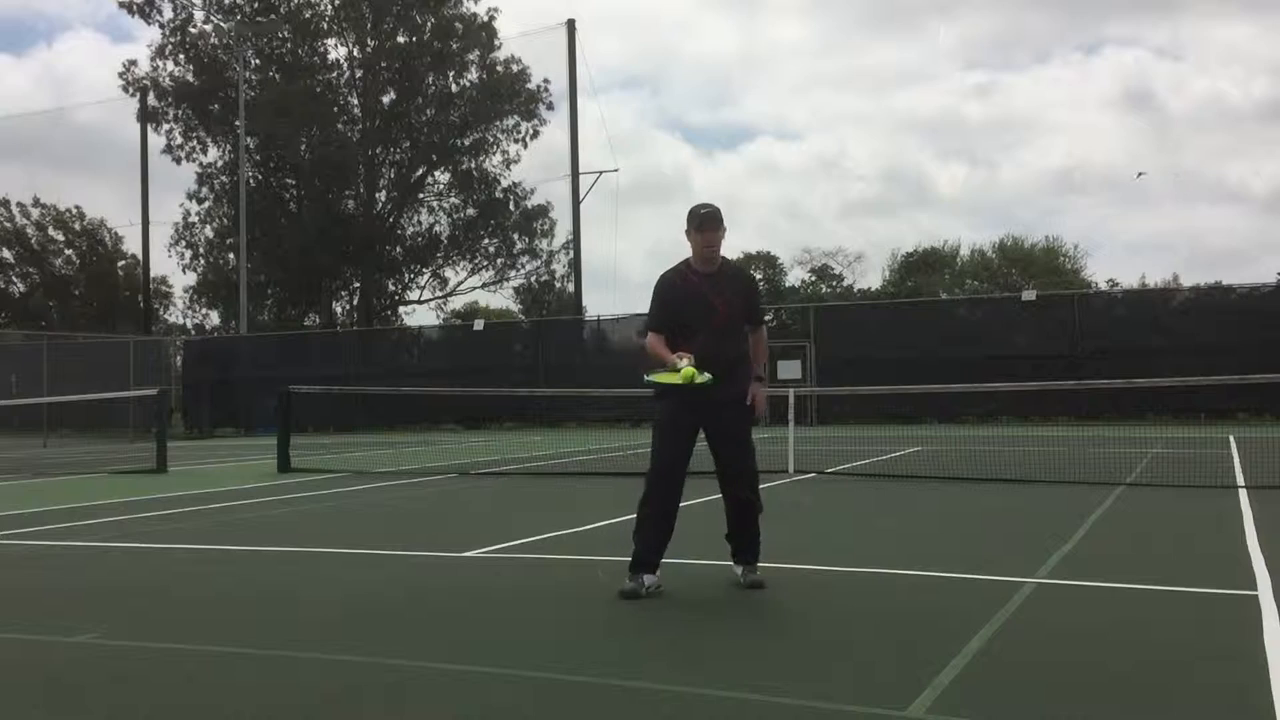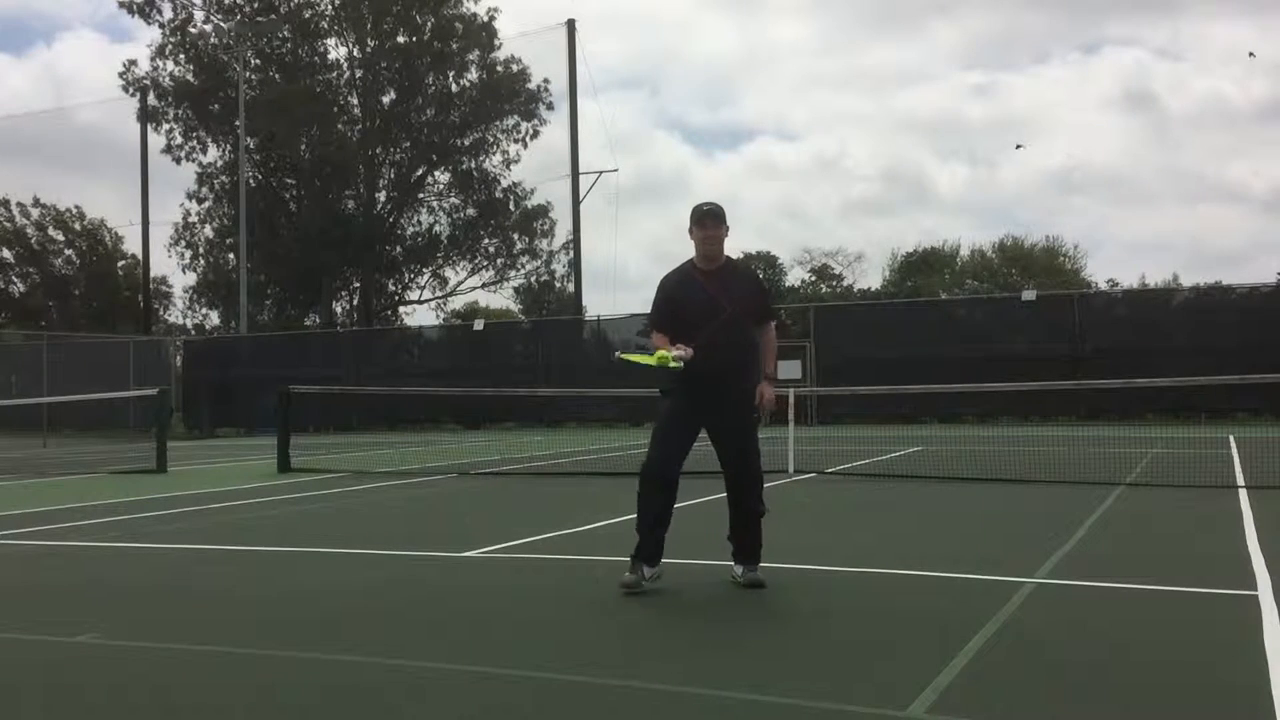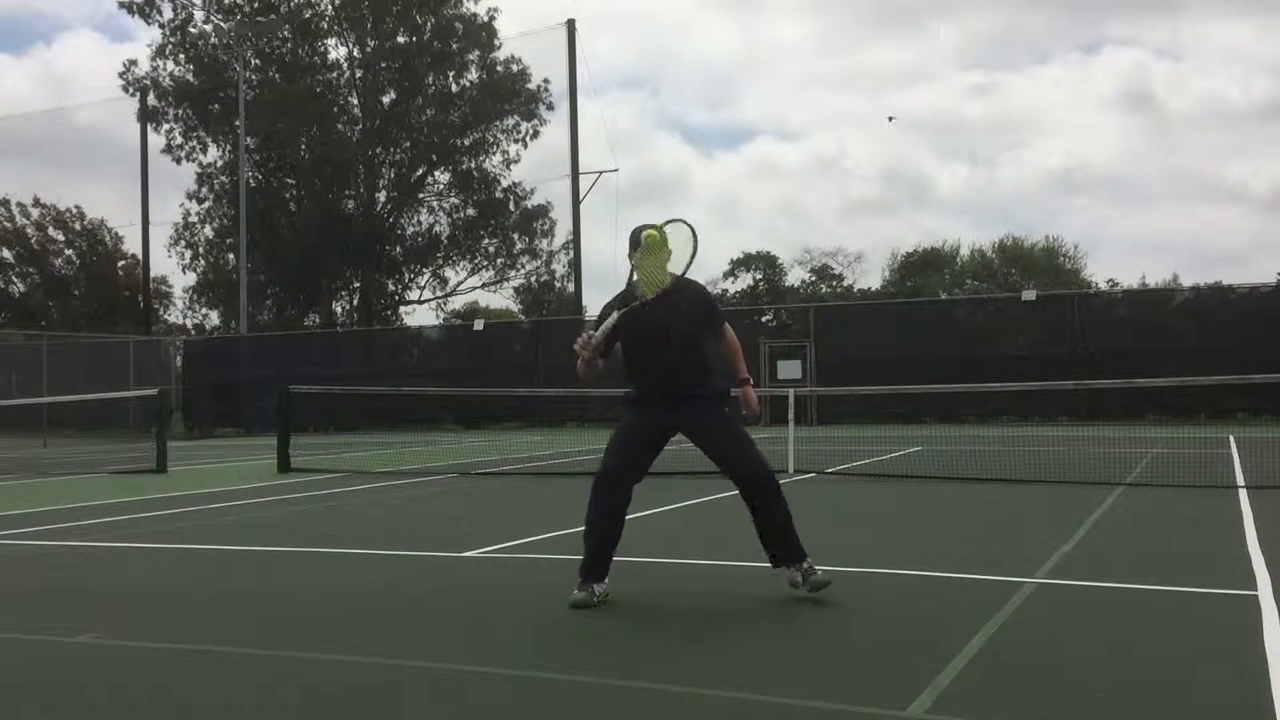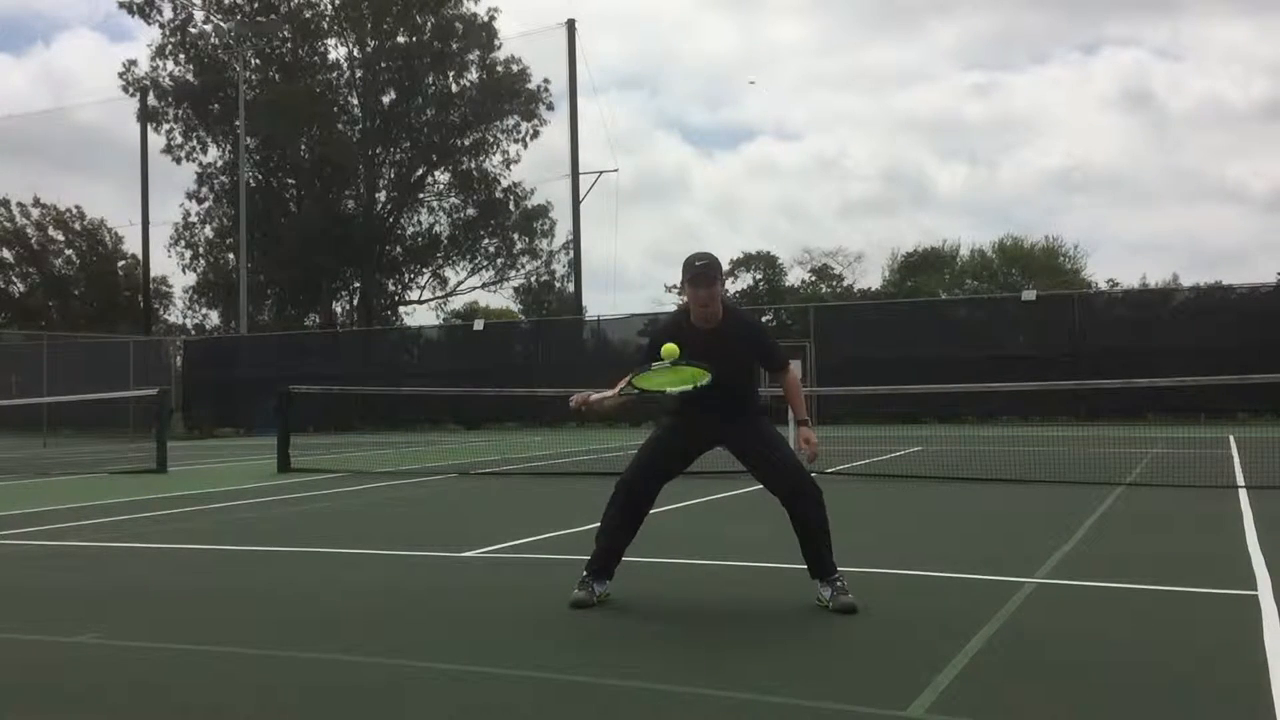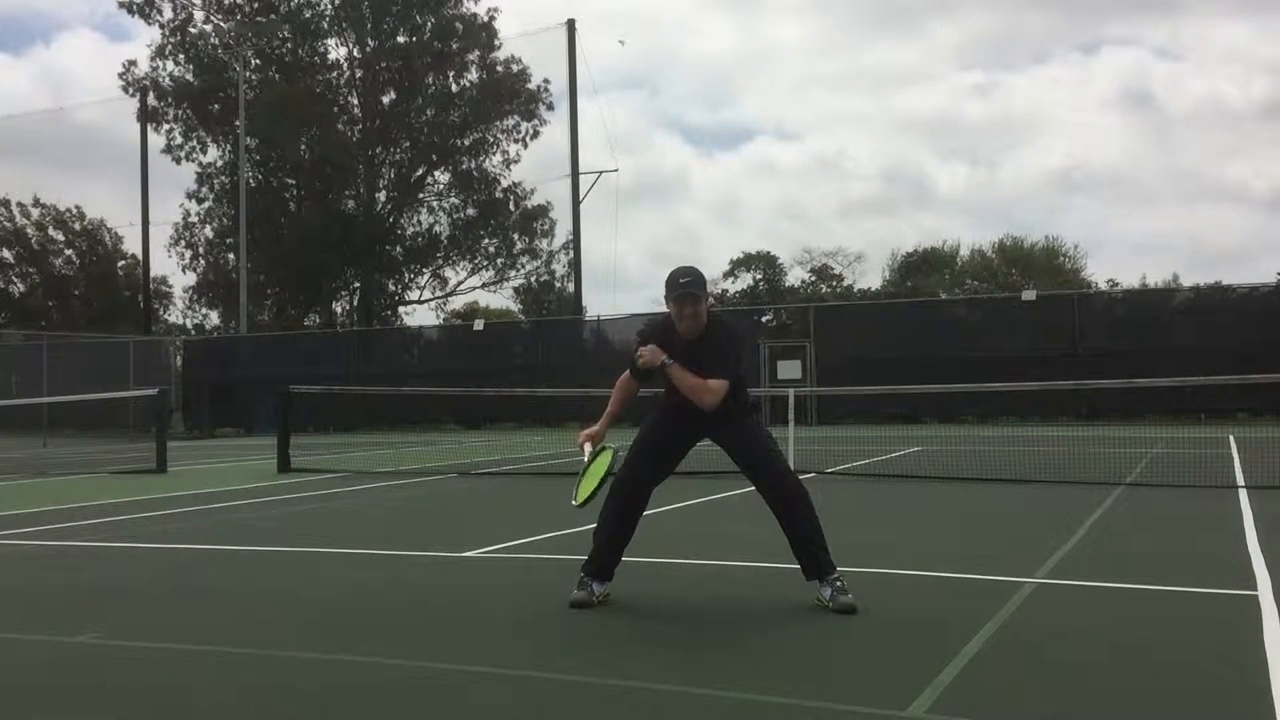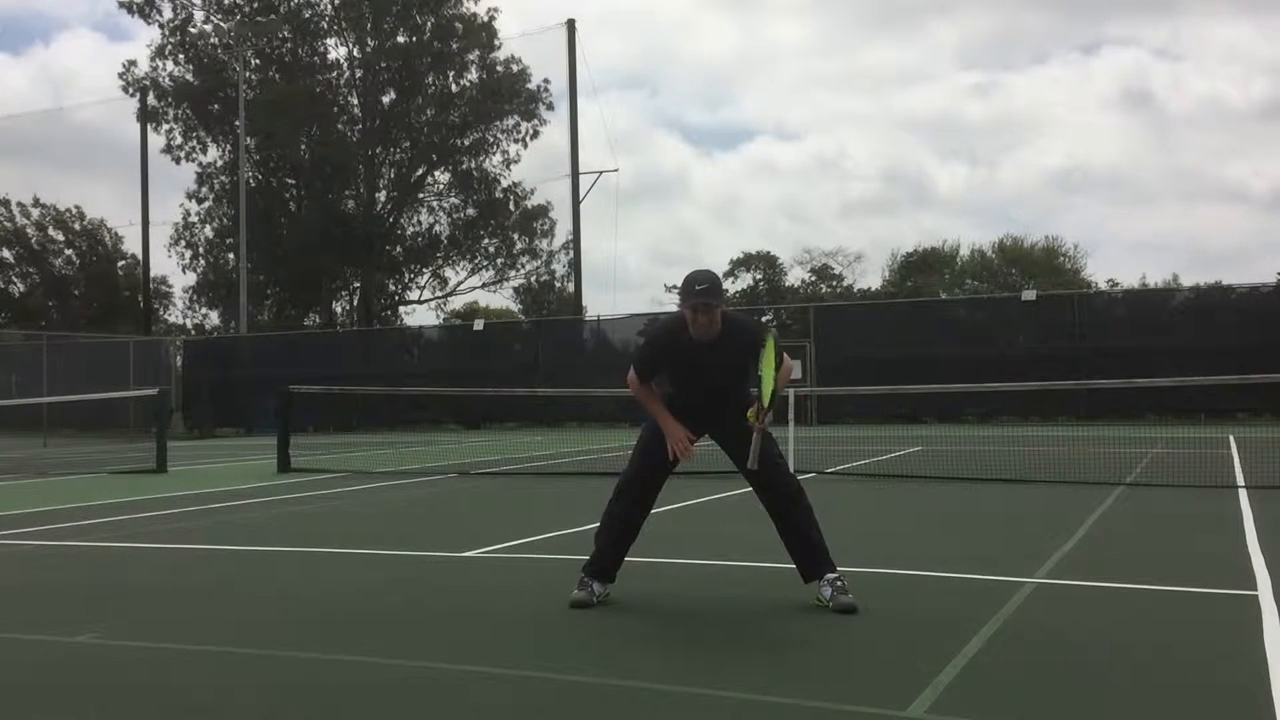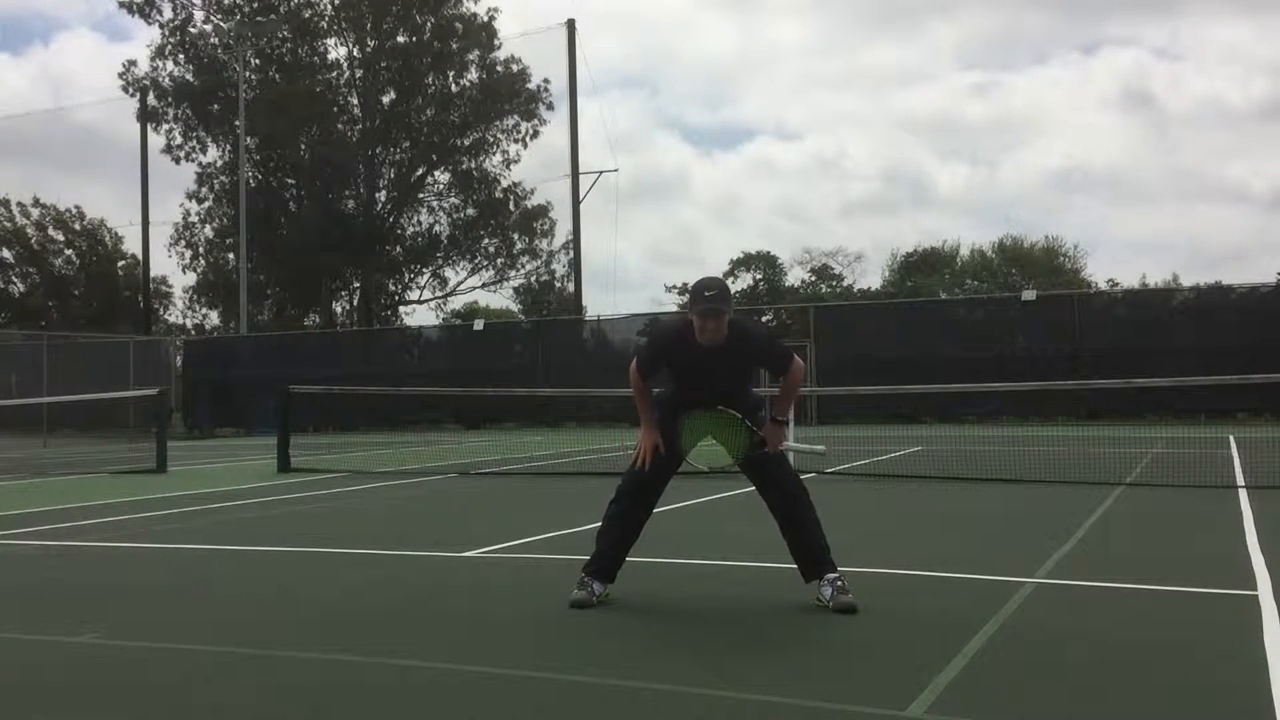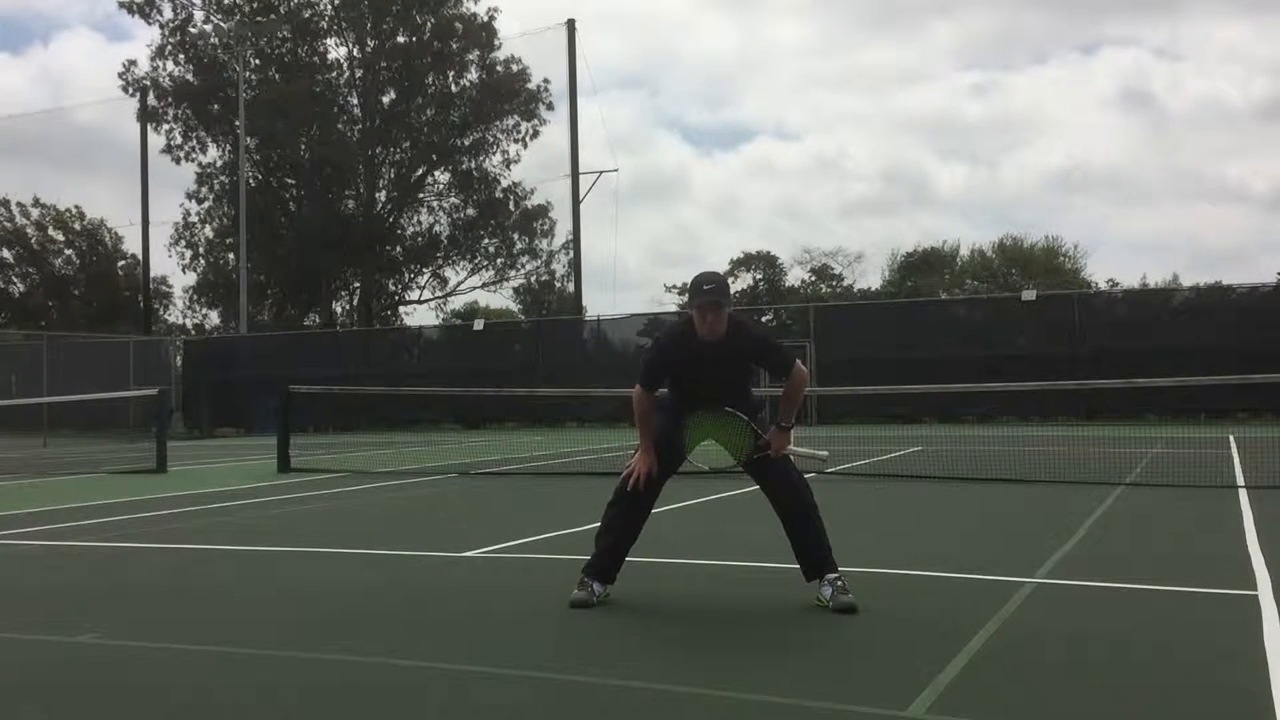
dt=0.5s
person 1, frame 1
left shoulder: (741, 280)
right shoulder: (670, 283)
left elbow: (757, 332)
right elbow: (653, 338)
left wrist: (757, 380)
right wrist: (671, 359)
left hip: (730, 396)
right hip: (678, 396)
left knee: (742, 479)
right knee: (663, 478)
left ankle: (745, 560)
right ankle: (644, 569)
person 1, frame 2
left shoulder: (747, 278)
right shoulder: (674, 283)
left elbow: (766, 329)
right elbow: (657, 335)
left wrist: (767, 379)
right wrist: (670, 351)
left hip: (735, 397)
right hip: (681, 393)
left knee: (745, 478)
right knee: (657, 472)
left ankle: (745, 561)
right ankle: (646, 561)
person 1, frame 3
left shoulder: (693, 294)
right shoulder: (618, 309)
left elbow: (723, 333)
right elbow: (593, 365)
left wrist: (744, 382)
right wrist: (584, 355)
left hip: (704, 401)
right hip: (647, 408)
left knee: (757, 475)
right knee: (610, 480)
left ankle: (794, 561)
right ankle: (593, 578)
person 1, frame 4
left shoulder: (747, 327)
right shoulder: (669, 332)
left elbow: (785, 373)
left wrist: (803, 423)
right wrist: (603, 400)
left hip: (745, 418)
right hip: (688, 418)
left knee: (801, 488)
right knee: (633, 484)
left ankle: (828, 579)
right ankle: (596, 576)
person 1, frame 5
left shoulder: (726, 336)
right shoulder: (653, 335)
left elbow: (711, 399)
right elbow: (631, 377)
left wrist: (665, 363)
right wrist: (603, 424)
left hip: (730, 413)
right hip: (675, 411)
left knee: (784, 486)
right knee: (628, 482)
left ankle: (826, 577)
right ankle: (595, 576)
person 1, frame 6
left shoulder: (745, 331)
right shoulder: (663, 336)
left elbow: (783, 363)
right elbow: (637, 381)
right wrist: (670, 424)
left hip: (733, 411)
right hip: (676, 414)
left knee: (782, 488)
right knee: (633, 487)
left ankle: (826, 577)
right ankle: (596, 577)
person 1, frame 7
left shoulder: (752, 339)
right shoulder: (669, 339)
left elbow: (795, 370)
right elbow: (637, 374)
left wrist: (777, 421)
right wrist: (648, 426)
left hip: (738, 412)
right hip: (679, 413)
left knee: (787, 489)
right knee: (635, 488)
left ankle: (827, 577)
right ankle: (596, 576)
person 1, frame 8
left shoulder: (750, 337)
right shoulder: (669, 341)
left elbow: (798, 375)
right elbow: (643, 393)
left wrist: (783, 427)
right wrist: (646, 449)
left hip: (739, 414)
right hip: (679, 415)
left knee: (791, 489)
right knee: (634, 488)
left ankle: (827, 578)
right ankle: (596, 578)
